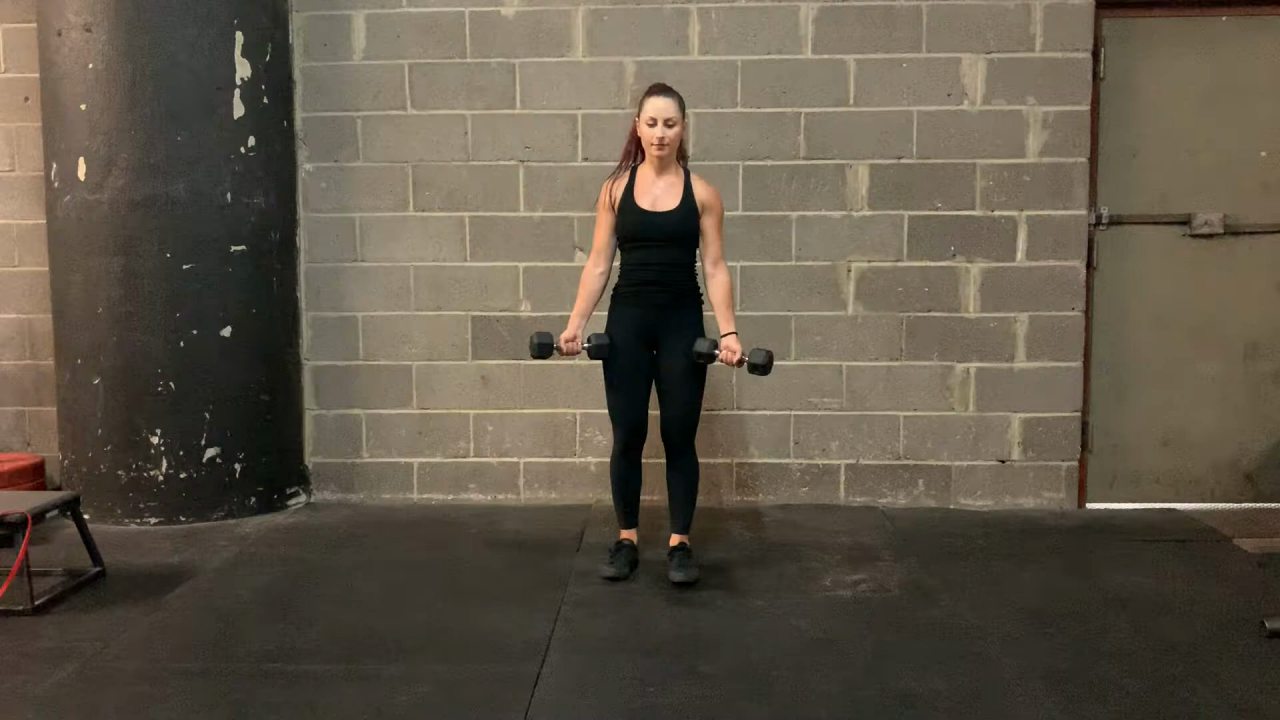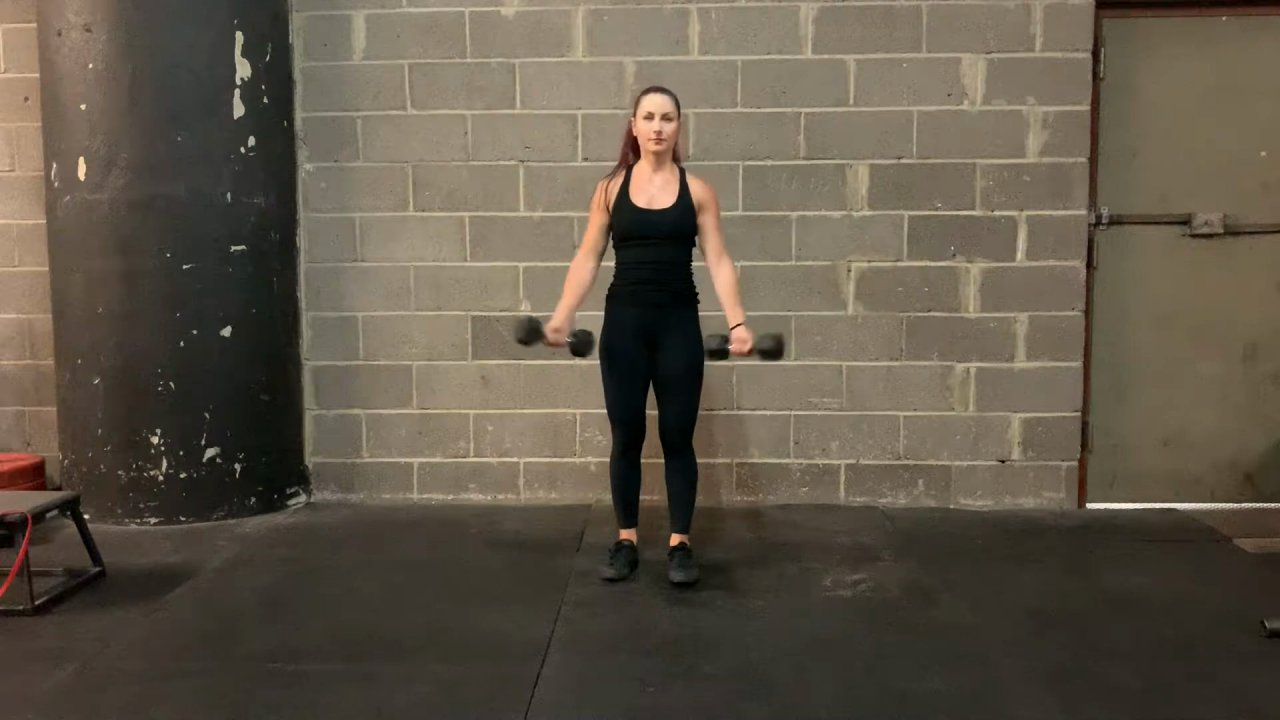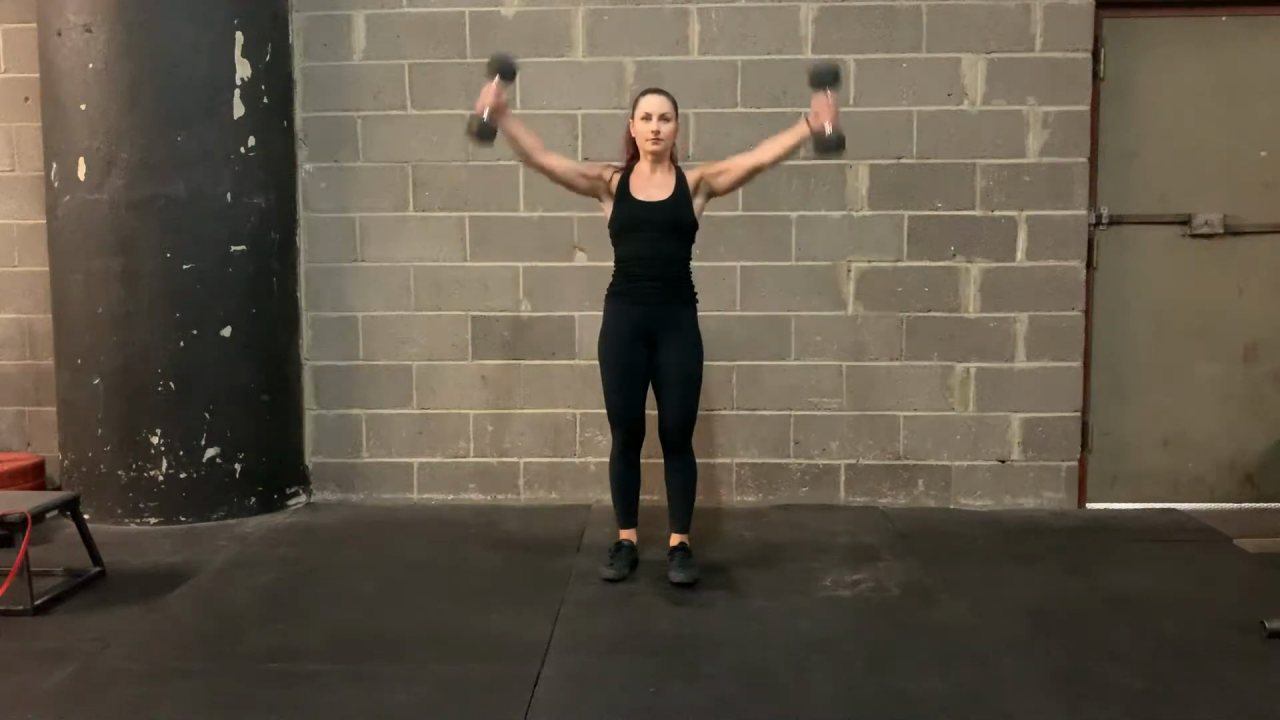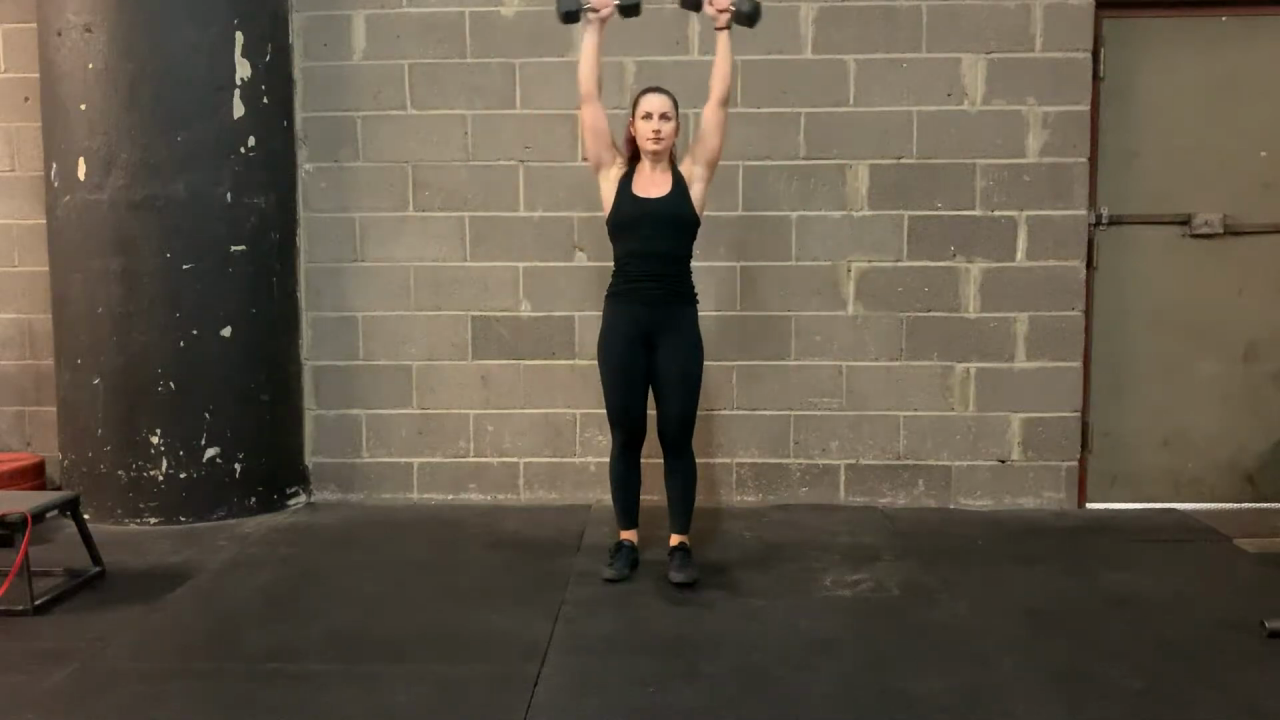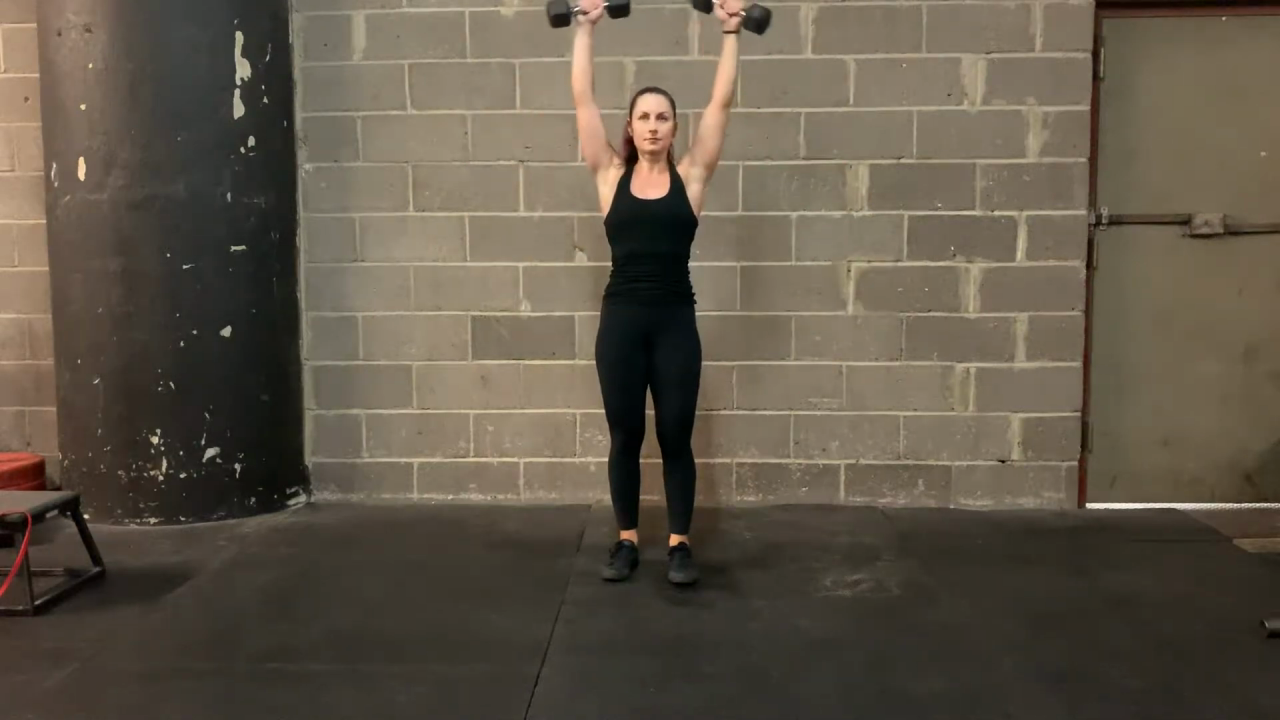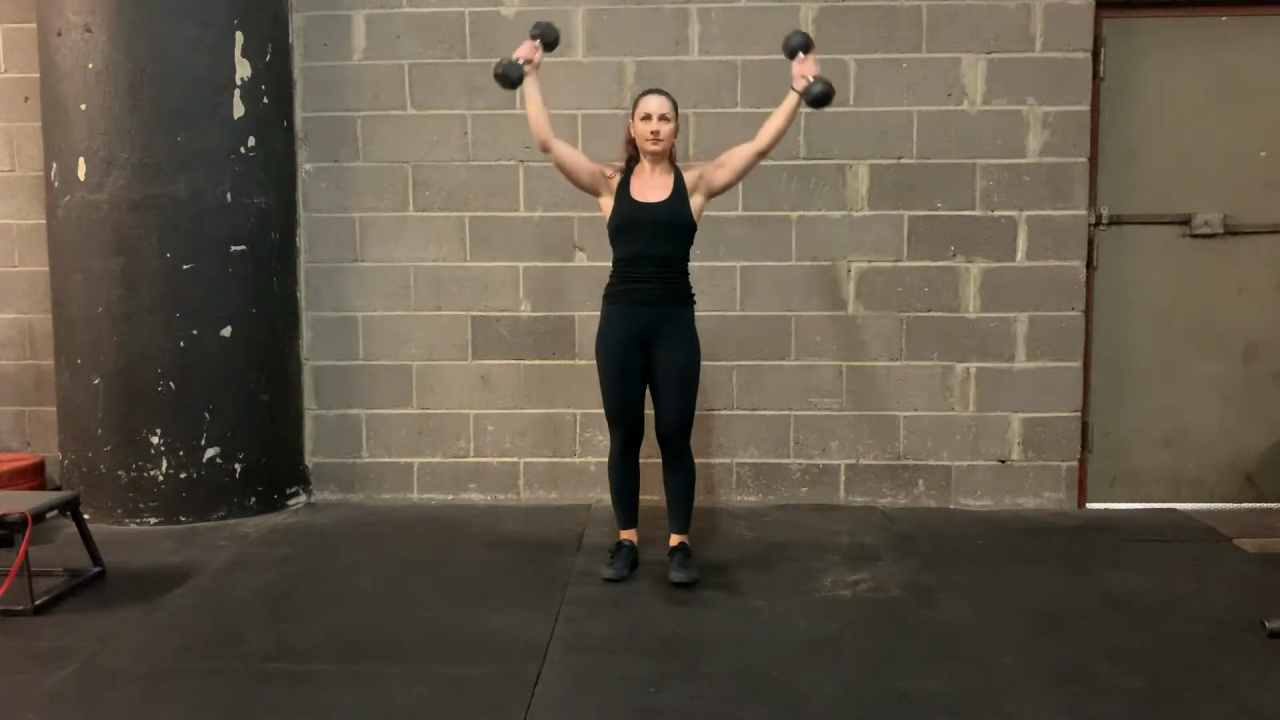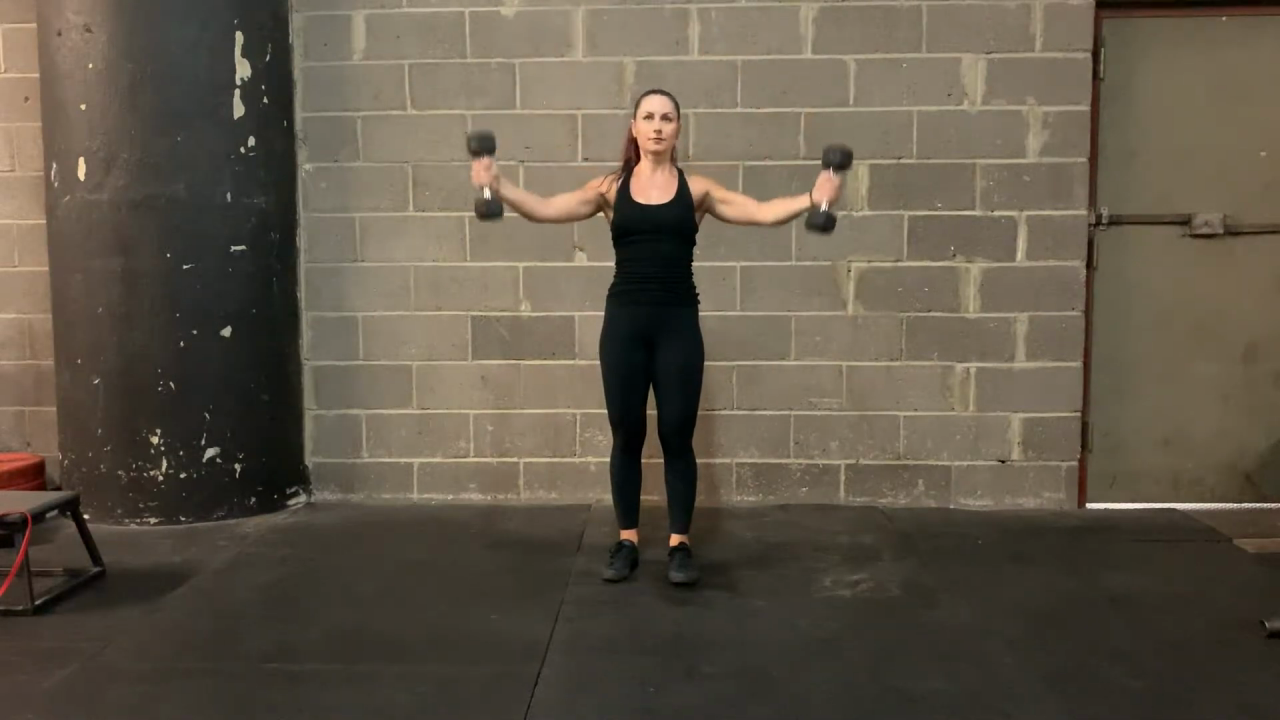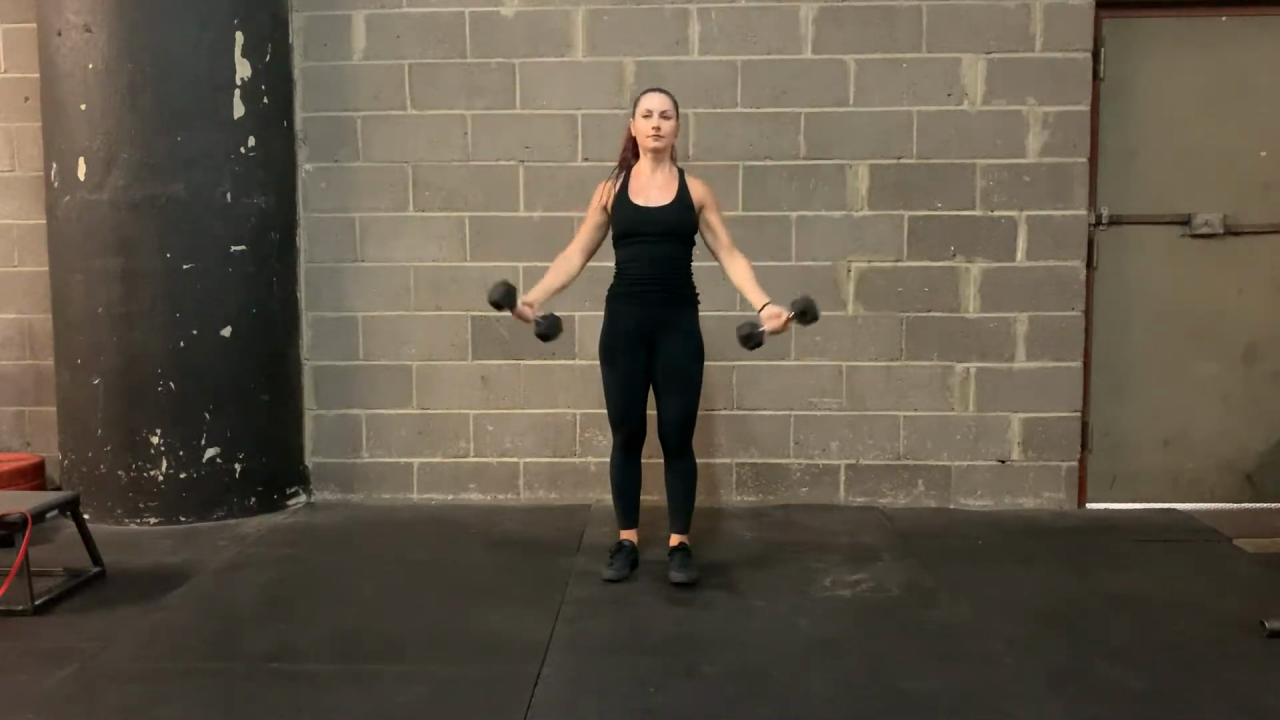
dt=0.5s
person 1, frame 1
left shoulder: (702, 192)
right shoulder: (615, 188)
left elbow: (715, 267)
right elbow: (599, 263)
left wrist: (728, 331)
right wrist: (575, 323)
left hip: (682, 321)
right hip: (627, 320)
left knee: (679, 438)
right knee: (627, 437)
left ankle: (679, 543)
right ankle: (626, 540)
person 1, frame 2
left shoulder: (697, 189)
right shoulder: (610, 187)
left elbow: (718, 260)
right elbow: (587, 258)
left wrist: (737, 322)
right wrist: (562, 314)
left hip: (678, 320)
right hip: (624, 319)
left knee: (678, 436)
right knee: (626, 436)
left ankle: (680, 543)
right ankle: (626, 540)
person 1, frame 3
left shoulder: (695, 184)
right shoulder: (610, 182)
left elbow: (756, 159)
right elbow: (545, 159)
left wrist: (806, 127)
right wrist: (504, 118)
left hip: (678, 318)
right hip: (624, 318)
left knee: (677, 435)
right knee: (626, 434)
left ankle: (680, 543)
right ankle: (625, 540)
person 1, frame 4
left shoulder: (692, 177)
right shoulder: (612, 176)
left elbow: (720, 101)
right elbow: (588, 98)
left hip: (677, 320)
right hip: (623, 318)
left knee: (677, 437)
right knee: (626, 436)
left ankle: (680, 543)
right ankle: (626, 540)
person 1, frame 5
left shoulder: (690, 177)
right shoulder: (611, 176)
left elbow: (722, 104)
right elbow: (582, 103)
left hip: (674, 321)
right hip: (621, 319)
left knee: (676, 437)
right knee: (625, 436)
left ankle: (679, 543)
right ankle: (626, 540)
person 1, frame 6
left shoulder: (694, 183)
right shoulder: (610, 183)
left elbow: (760, 145)
right elbow: (548, 141)
left wrist: (795, 91)
right wrist: (531, 76)
left hip: (674, 320)
right hip: (620, 319)
left knee: (675, 436)
right knee: (624, 436)
left ankle: (679, 543)
right ankle: (626, 540)
person 1, frame 7
left shoulder: (696, 188)
right shoulder: (611, 187)
left elbow: (760, 211)
right elbow: (545, 209)
left wrist: (813, 199)
right wrist: (498, 186)
left hip: (678, 321)
right hip: (624, 319)
left knee: (677, 436)
right knee: (626, 435)
left ankle: (679, 543)
right ankle: (626, 540)
person 1, frame 8
left shoulder: (695, 190)
right shoulder: (610, 189)
left elbow: (729, 254)
right elbow: (576, 253)
left wrist: (765, 304)
right wrist: (534, 295)
left hip: (678, 322)
right hip: (624, 322)
left knee: (677, 437)
right knee: (626, 436)
left ankle: (679, 544)
right ankle: (626, 541)
